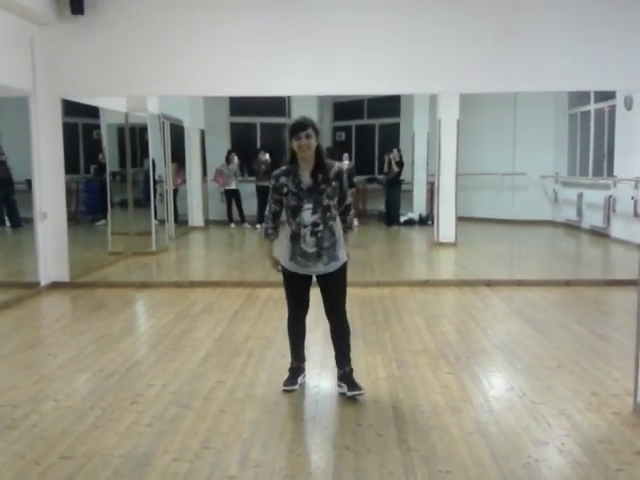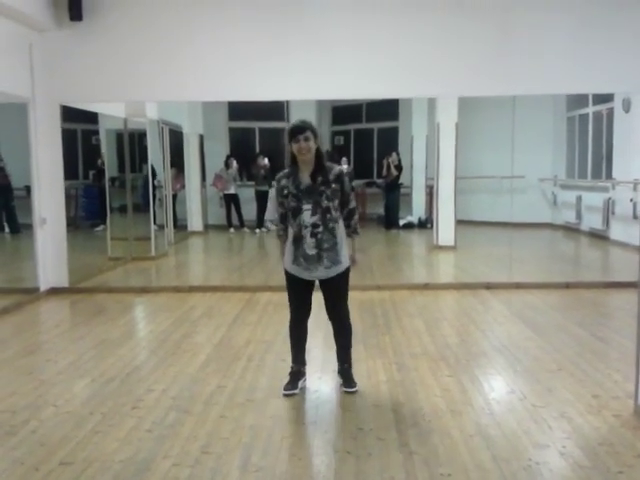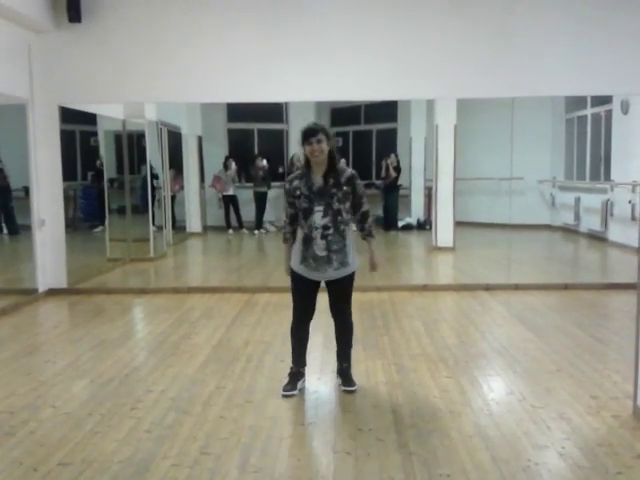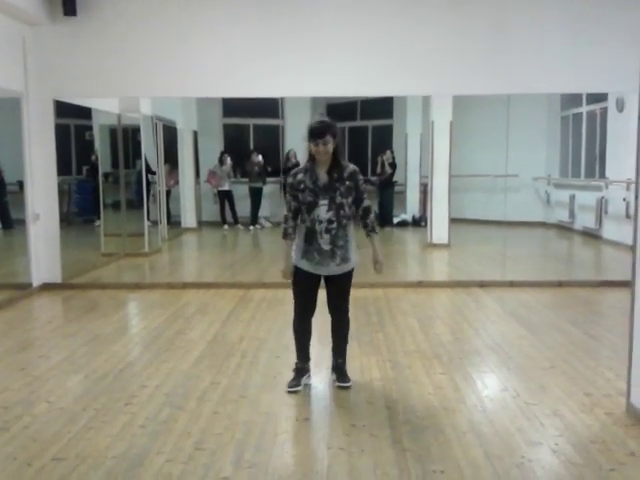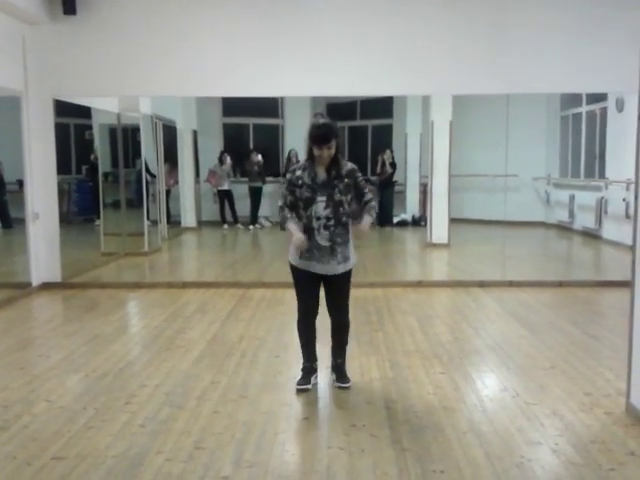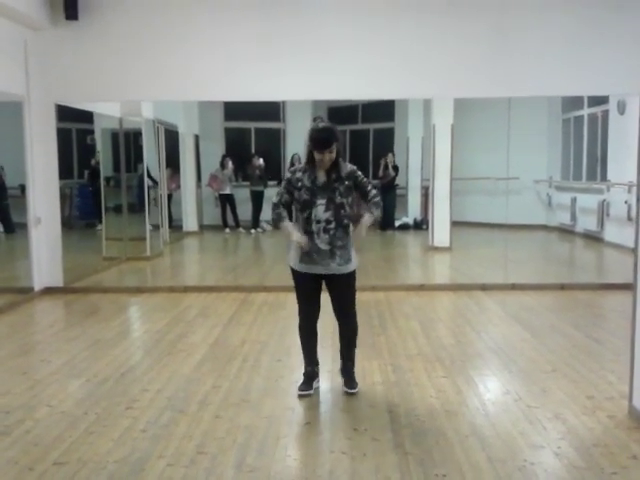
dt=0.2s
person 1, frame 1
left shoulder: (335, 172)
right shoulder: (281, 177)
left elbow: (346, 210)
right elbow: (272, 216)
left wrist: (345, 244)
right wrist: (270, 252)
left hip: (332, 257)
right hip: (295, 259)
left knee: (337, 314)
right knee: (296, 315)
left ankle: (345, 374)
right ankle: (297, 368)
person 1, frame 2
left shoulder: (336, 174)
right shoulder: (283, 180)
left elbow: (350, 212)
right elbow: (282, 220)
left wrist: (352, 247)
right wrist: (283, 251)
left hip: (334, 260)
right hip: (297, 261)
left knee: (339, 316)
right knee: (298, 318)
left ankle: (345, 371)
right ankle: (297, 372)
person 1, frame 3
left shoulder: (348, 177)
right shoulder: (294, 182)
left elbow: (363, 215)
right elbow: (290, 222)
left wrist: (370, 250)
right wrist: (287, 257)
left hip: (341, 261)
right hip: (304, 263)
left knee: (342, 317)
right knee: (300, 318)
left ankle: (344, 370)
right ankle: (297, 372)
person 1, frame 4
left shoulder: (350, 173)
right shoulder: (298, 176)
left elbow: (365, 211)
right elbow: (290, 218)
left wrist: (375, 248)
right wrist: (287, 258)
left hip: (341, 258)
right hip: (306, 258)
left knee: (340, 314)
right knee: (302, 313)
left ankle: (339, 366)
right ankle: (302, 368)
person 1, frame 5
left shoulder: (349, 172)
right shoulder: (297, 173)
left elbow: (368, 202)
right elbow: (287, 208)
left wrist: (365, 220)
right wrist: (294, 231)
left hip: (339, 257)
right hip: (305, 257)
left knee: (340, 314)
right knee: (306, 314)
left ankle: (339, 366)
right ankle: (309, 368)
person 1, frame 6
left shoulder: (349, 173)
right shoulder: (296, 175)
left elbow: (375, 199)
right elbow: (277, 208)
left wrist: (364, 222)
right wrist: (292, 231)
left hip: (341, 260)
right hip: (305, 261)
left knee: (347, 317)
right knee: (307, 318)
left ankle: (348, 370)
right ankle: (311, 372)
